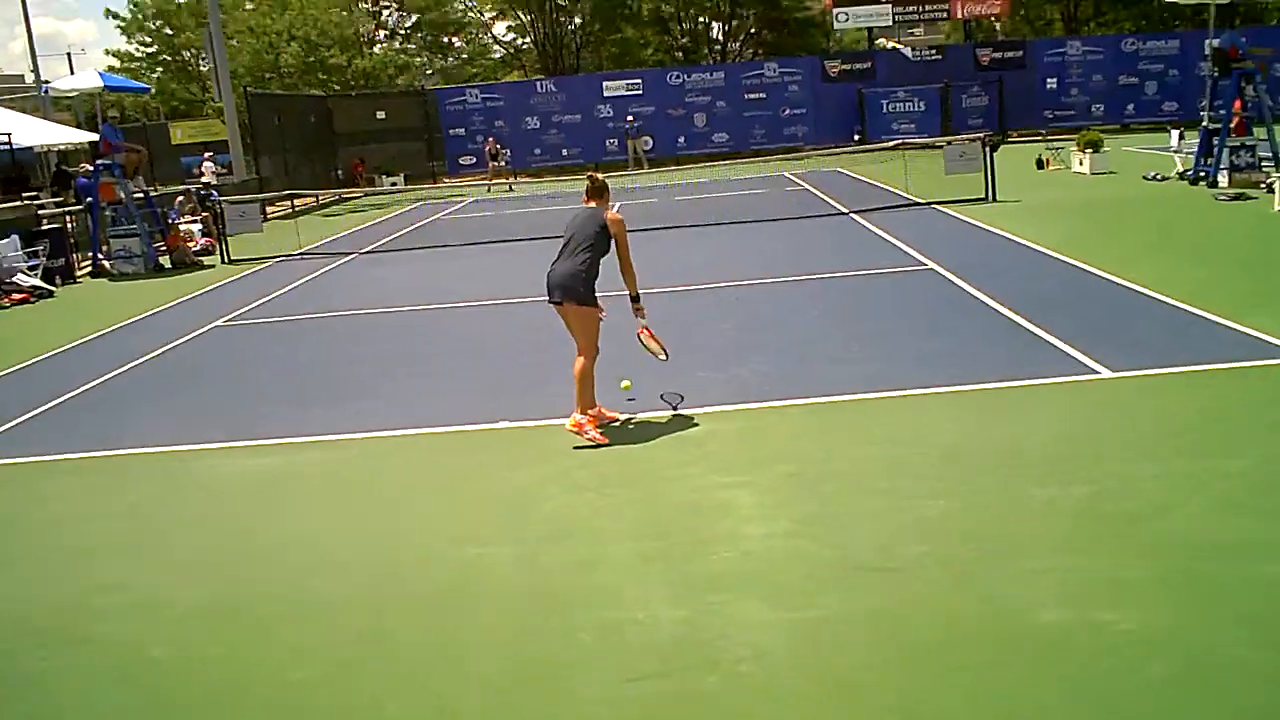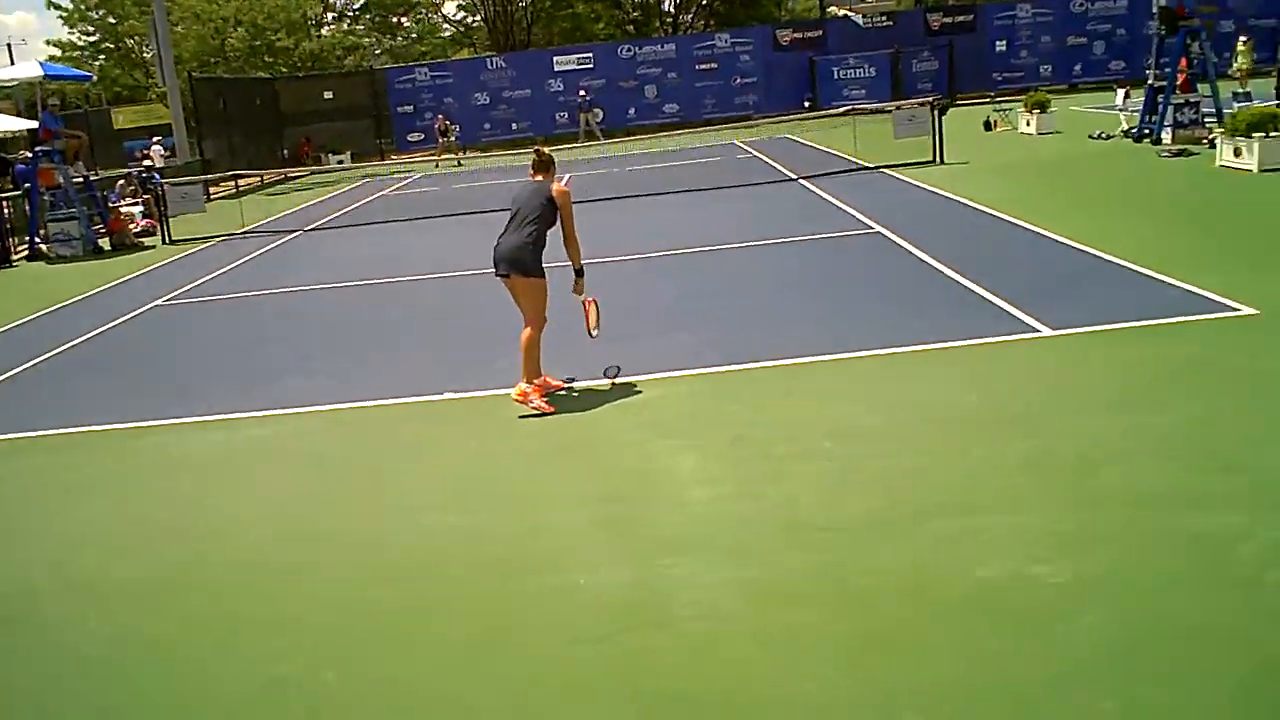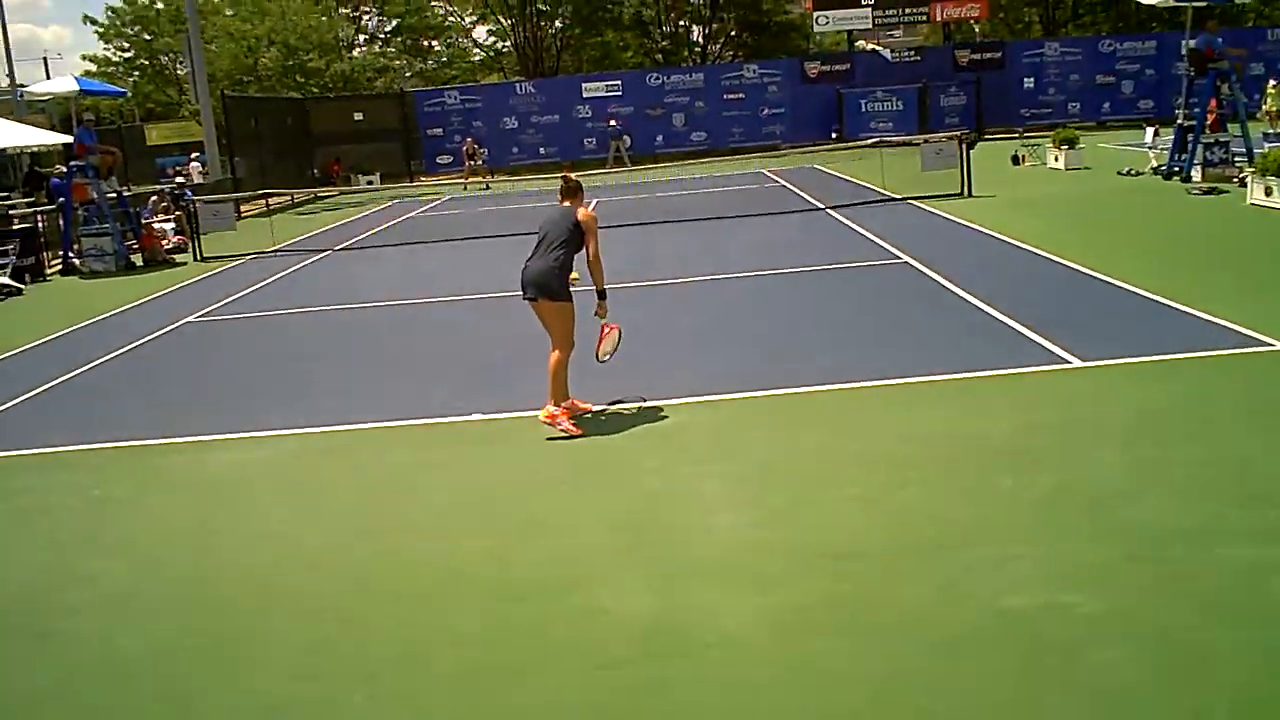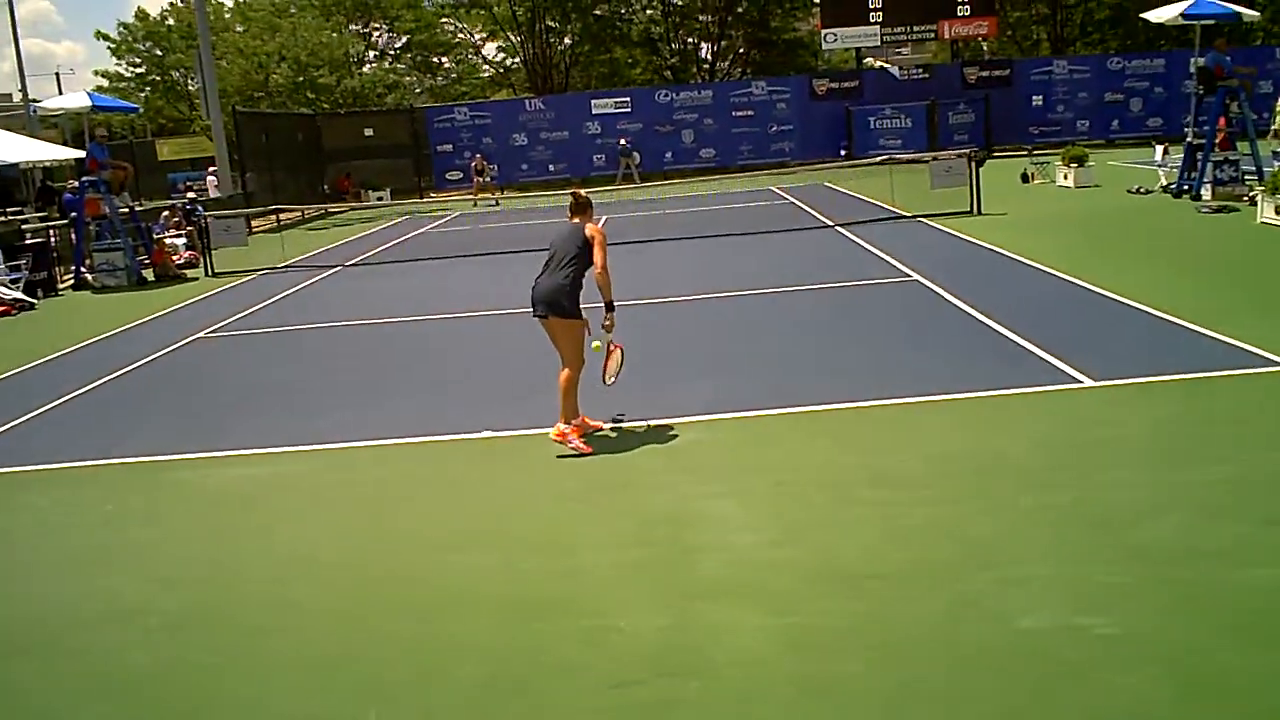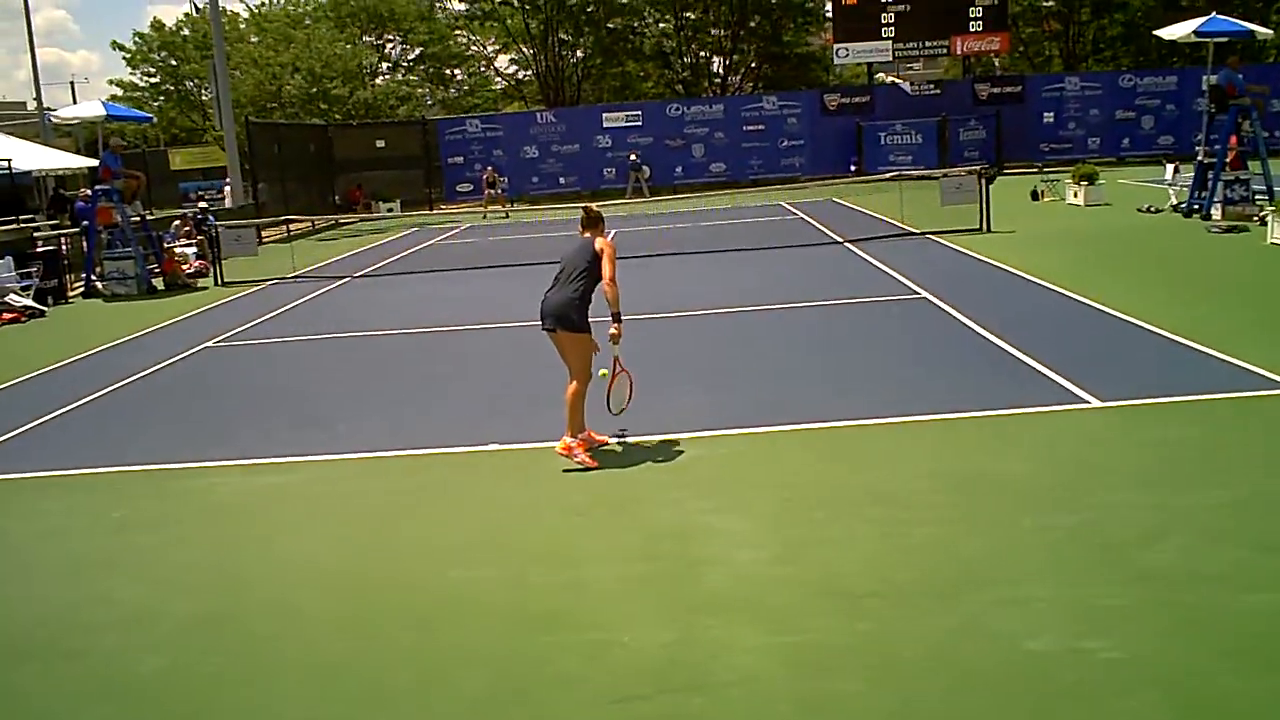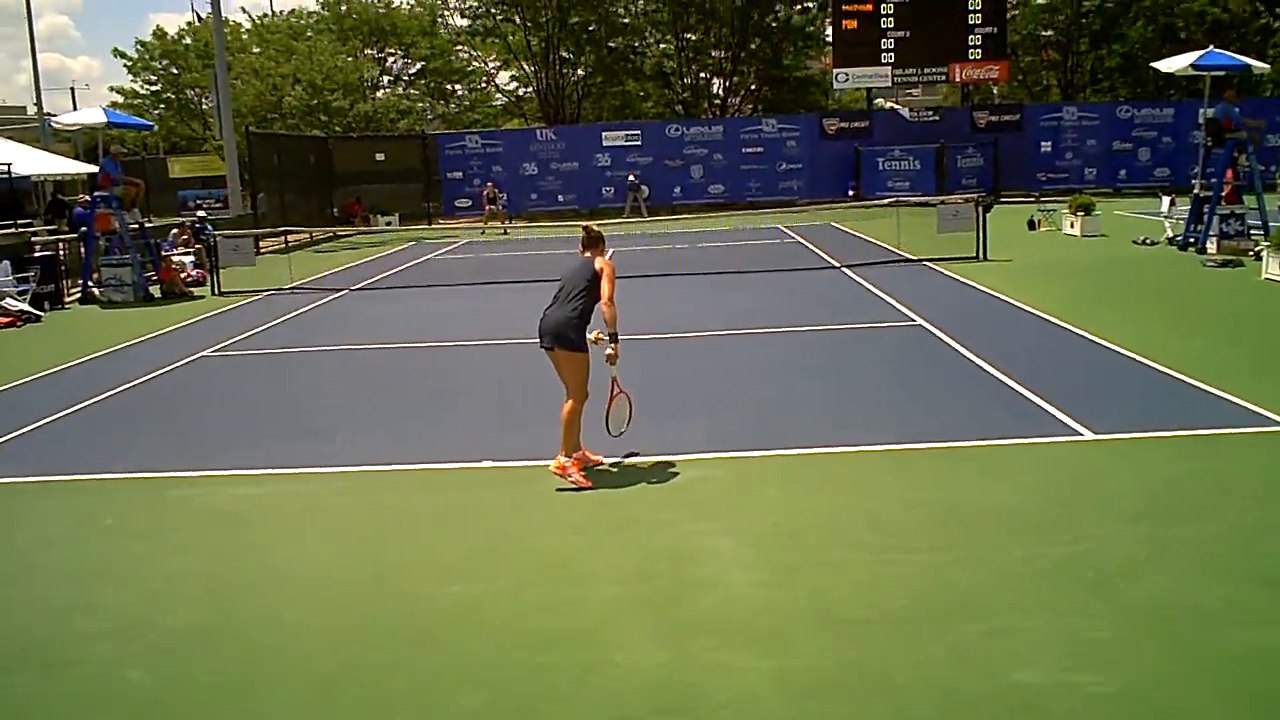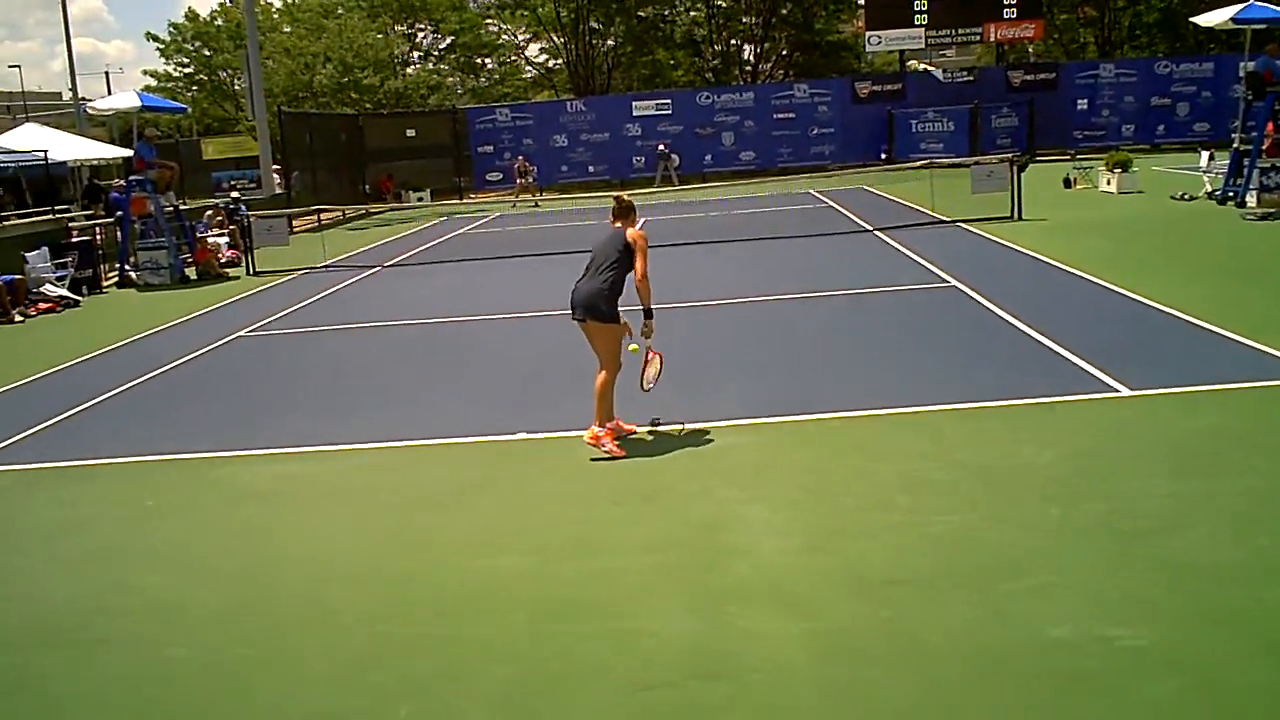
dt=0.2s
person 1, frame 1
left shoulder: (575, 218)
right shoulder: (613, 219)
right elbow: (625, 264)
left wrist: (590, 301)
right wrist: (635, 300)
left hip: (555, 279)
right hip: (576, 282)
left knee: (587, 351)
right knee: (588, 352)
left ankle: (591, 409)
right ankle: (579, 417)
person 1, frame 2
left shoulder: (521, 192)
right shoulder: (559, 191)
right elbow: (569, 237)
left wrist: (530, 269)
right wrist: (579, 274)
left hip: (502, 251)
right hip: (523, 253)
left knee: (533, 321)
right knee: (535, 322)
left ankle: (536, 378)
right ankle: (525, 386)
person 1, frame 3
left shoulder: (550, 217)
right shoulder: (586, 215)
right elbow: (593, 259)
right wrist: (601, 297)
left hip: (530, 275)
right hip: (550, 277)
left knee: (562, 344)
right knee: (563, 346)
left ankle: (563, 401)
right ankle: (553, 408)
person 1, frame 4
left shoulder: (560, 233)
right shoulder: (594, 231)
right elbow: (600, 269)
left wrist: (578, 317)
right wrist: (609, 308)
left hip: (540, 293)
right hip: (560, 295)
left knee: (572, 362)
right knee: (573, 363)
left ankle: (574, 419)
right ankle: (563, 426)
person 1, frame 5
left shoulder: (573, 248)
right shoulder: (604, 244)
right elbow: (608, 281)
left wrist: (587, 337)
right wrist: (616, 319)
left hip: (549, 307)
right hip: (569, 309)
left knee: (580, 376)
right knee: (580, 377)
left ankle: (580, 433)
right ankle: (569, 440)
person 1, frame 6
left shoulder: (573, 266)
right shoulder: (604, 264)
right elbow: (606, 301)
left wrist: (586, 338)
right wrist: (613, 340)
left hip: (548, 324)
right hip: (567, 327)
left knee: (576, 394)
right knee: (577, 396)
left ankle: (575, 452)
right ankle: (564, 459)
person 1, frame 7
left shoulder: (605, 238)
right shoulder: (636, 235)
right elbow: (640, 277)
left wrist: (618, 320)
right wrist: (648, 315)
left hip: (579, 296)
right hip: (598, 299)
left knee: (610, 365)
right knee: (610, 367)
left ankle: (609, 422)
right ankle: (598, 430)
